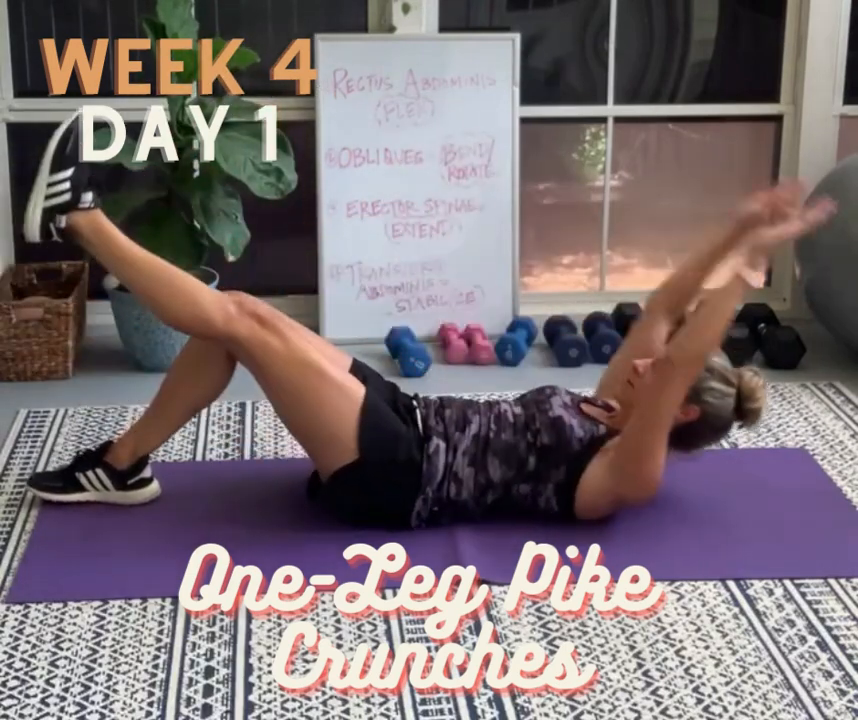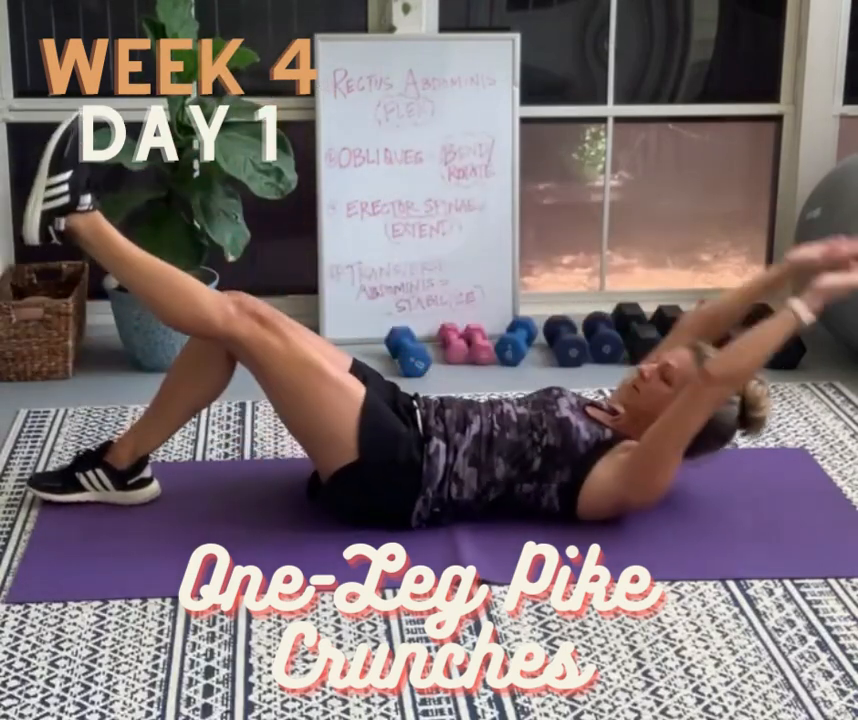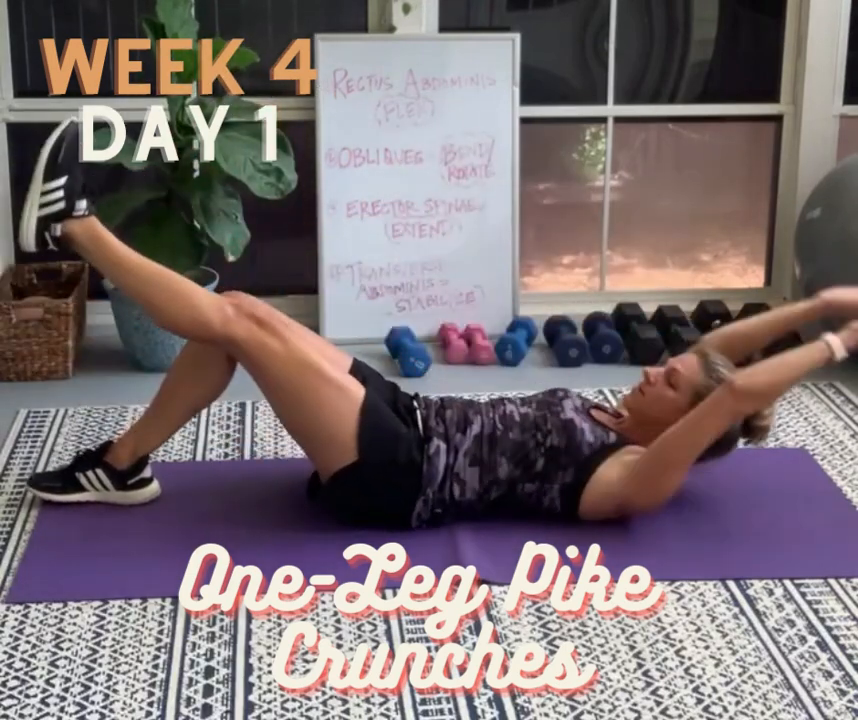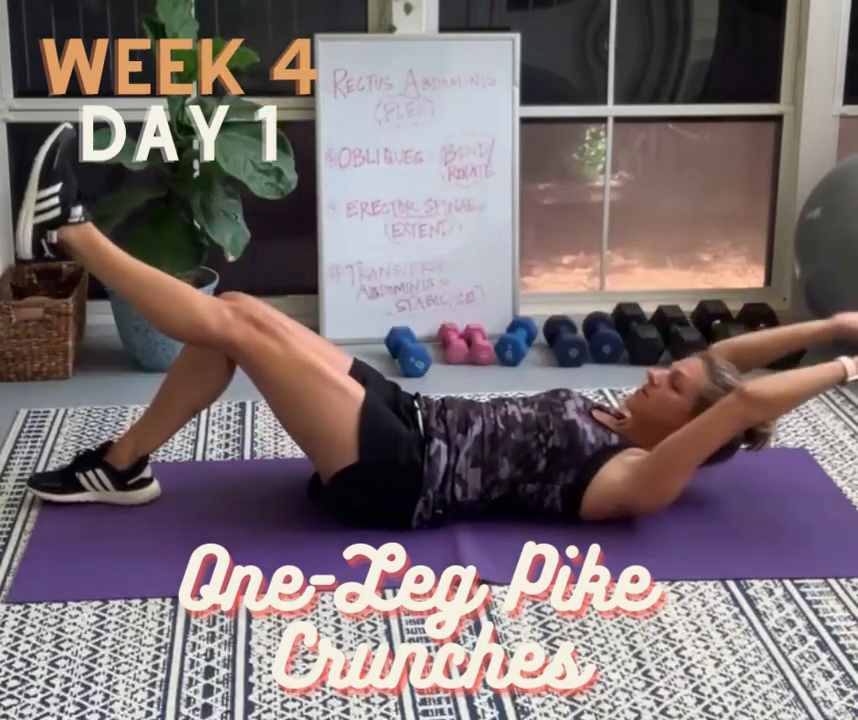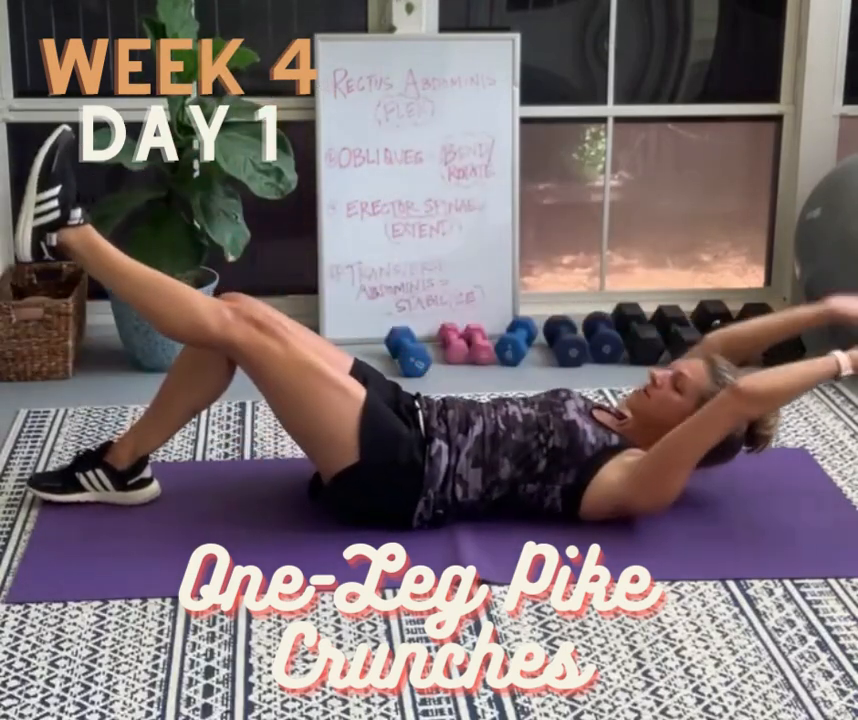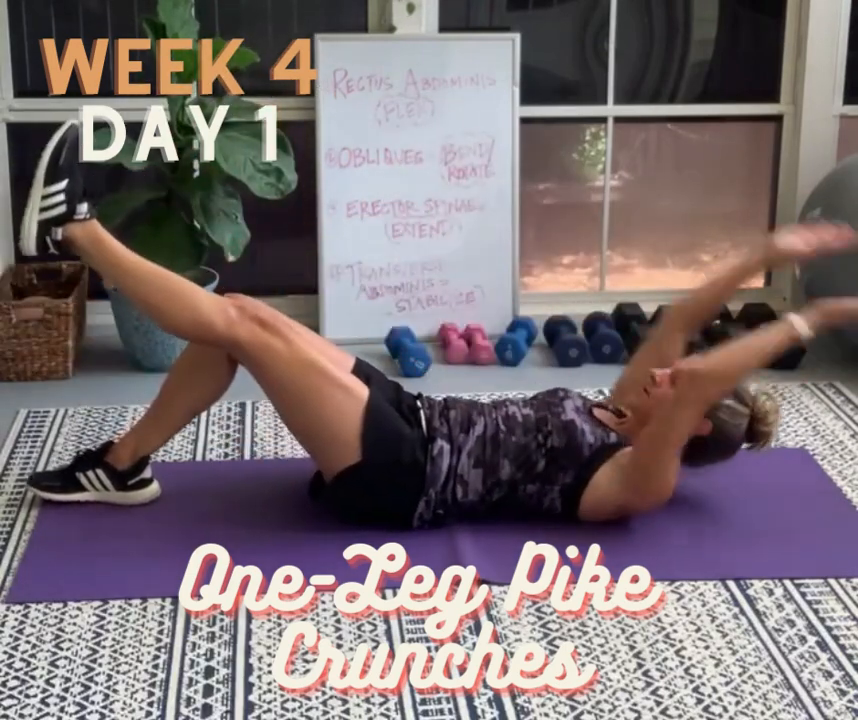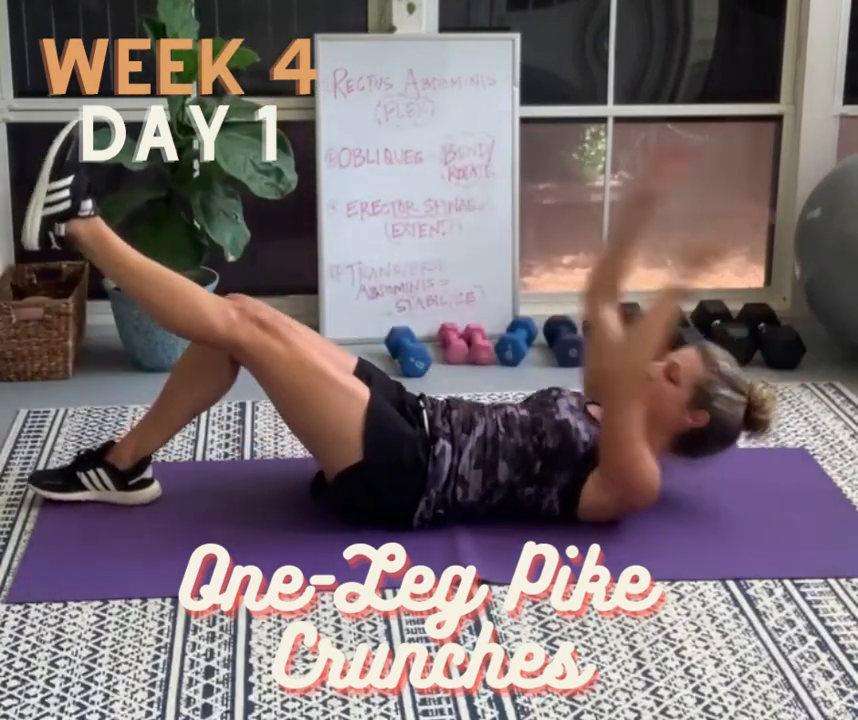
dt=0.1s
person 1, frame 1
left shoulder: (631, 476)
right shoulder: (608, 413)
left elbow: (674, 373)
right elbow: (655, 319)
left wrist: (743, 261)
right wrist: (736, 238)
left hip: (395, 478)
right hip: (409, 424)
left knee: (236, 320)
right knee: (237, 320)
left ankle: (82, 217)
right ankle: (121, 467)
person 1, frame 2
left shoulder: (636, 479)
right shoulder: (614, 425)
left elbow: (717, 381)
right elbow: (692, 328)
left hip: (394, 475)
right hip: (409, 424)
left knee: (238, 321)
right knee: (233, 314)
left ankle: (80, 220)
right ankle: (122, 467)
person 1, frame 3
left shoulder: (641, 480)
right shoulder: (620, 430)
left elbow: (735, 390)
right elbow: (715, 345)
left hip: (395, 476)
right hip: (409, 423)
left knee: (237, 323)
right knee: (232, 313)
left ankle: (76, 225)
right ankle: (121, 467)
person 1, frame 4
left shoulder: (643, 481)
right shoulder: (618, 428)
left elbow: (745, 399)
right elbow: (722, 355)
left hip: (396, 475)
right hip: (411, 424)
left knee: (234, 326)
right knee: (237, 308)
left ankle: (71, 232)
right ankle: (121, 467)
person 1, frame 5
left shoulder: (641, 481)
right shoulder: (618, 428)
left elbow: (740, 397)
right elbow: (715, 345)
left hip: (397, 476)
right hip: (413, 423)
left knee: (234, 328)
right knee: (236, 308)
left ankle: (71, 235)
right ankle: (121, 467)
person 1, frame 6
left shoulder: (640, 480)
right shoulder: (615, 418)
left elbow: (685, 396)
right elbow: (671, 330)
right wrist: (769, 255)
left hip: (404, 477)
right hip: (418, 428)
left knee: (238, 323)
right knee: (242, 318)
left ankle: (77, 229)
right ankle: (119, 463)
person 1, frame 7
left shoulder: (632, 480)
right shoulder: (599, 417)
left elbow: (628, 395)
right elbow: (600, 310)
left wrist: (665, 304)
right wrist: (636, 213)
left hip: (397, 477)
right hip: (412, 423)
left knee: (236, 325)
right knee: (243, 310)
left ankle: (80, 226)
right ankle: (123, 466)
